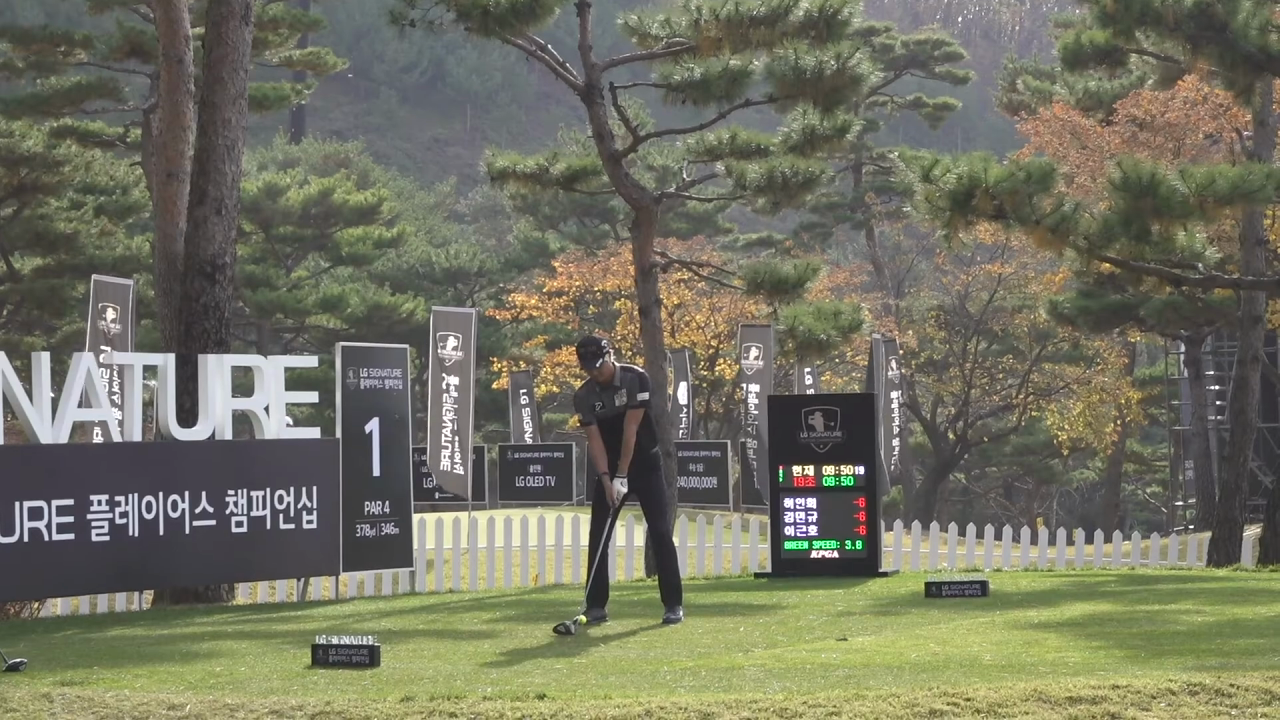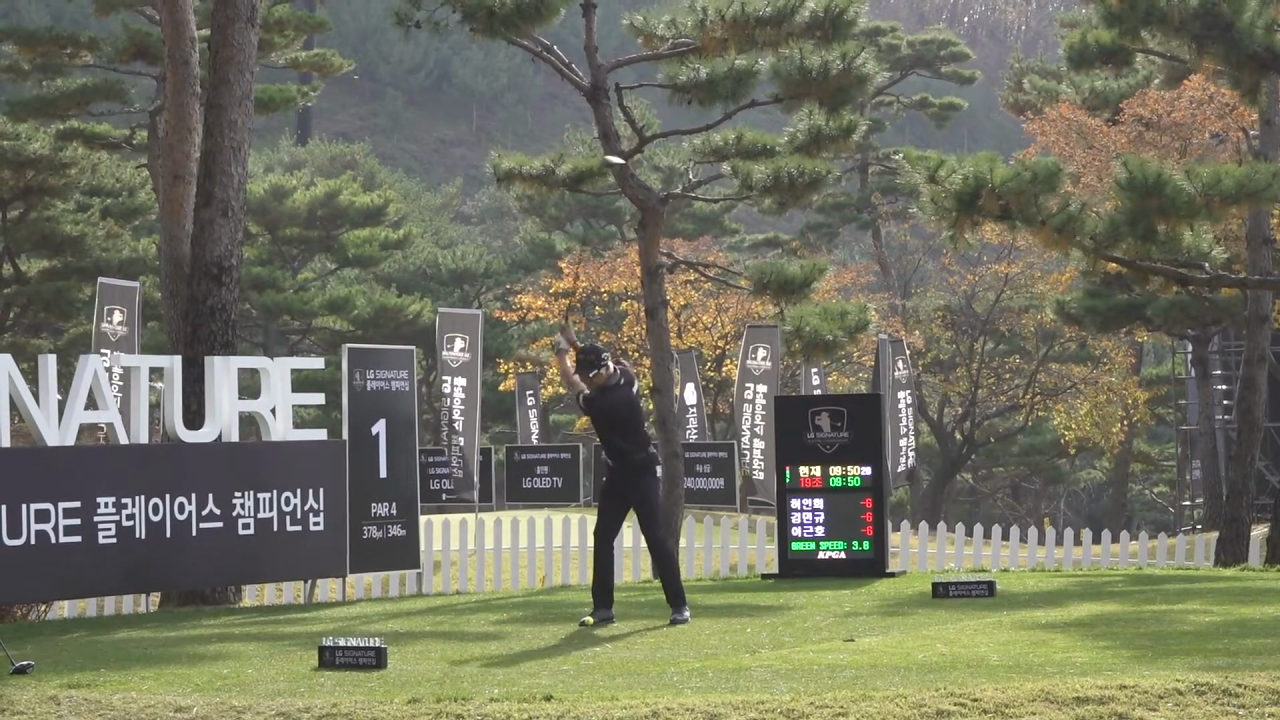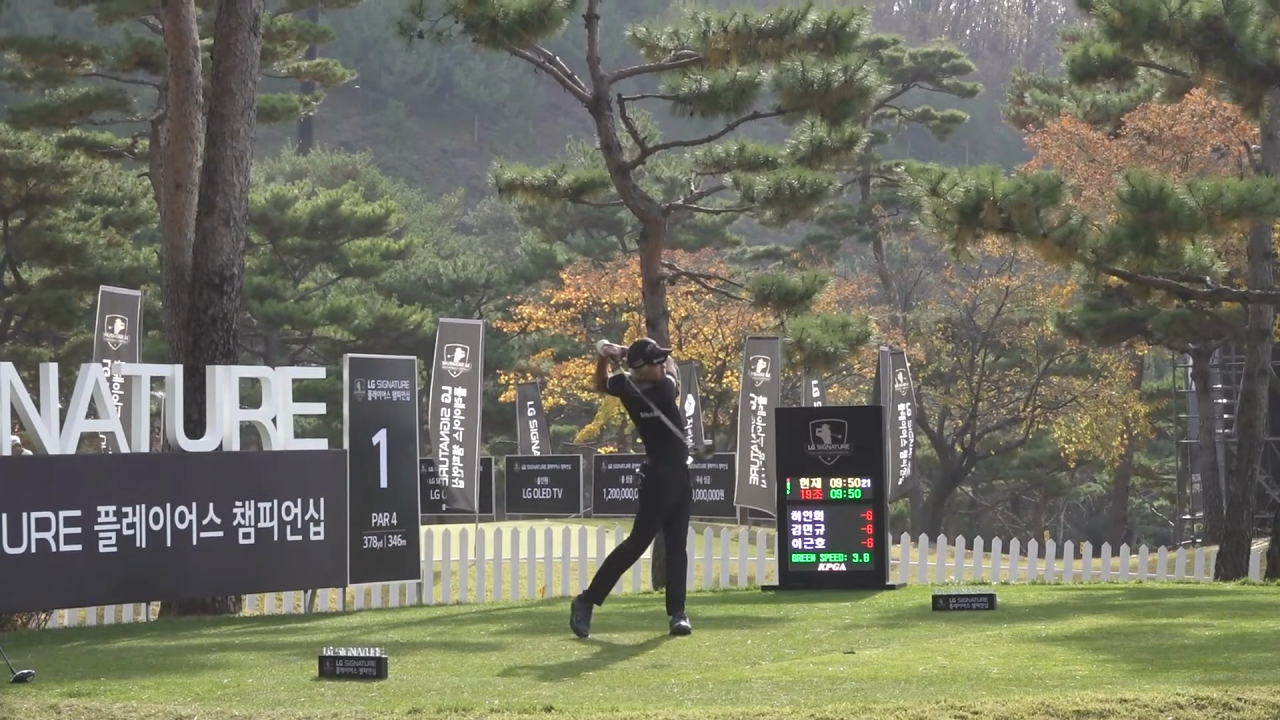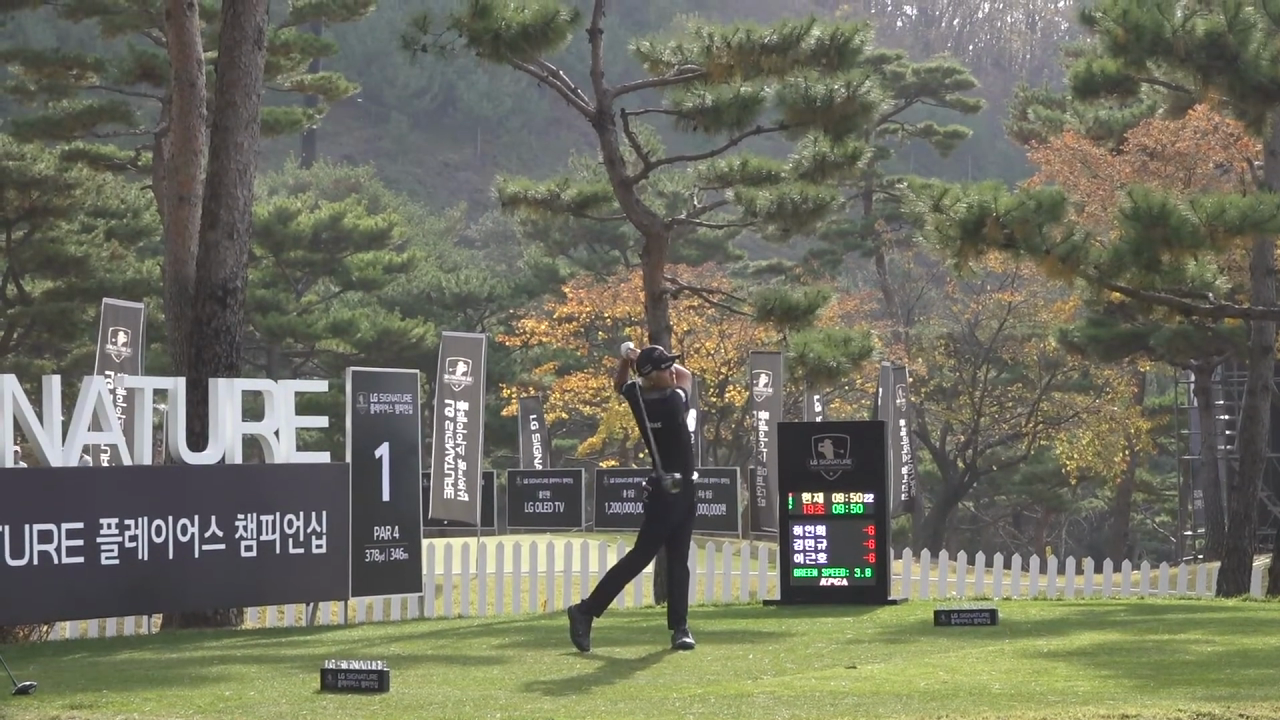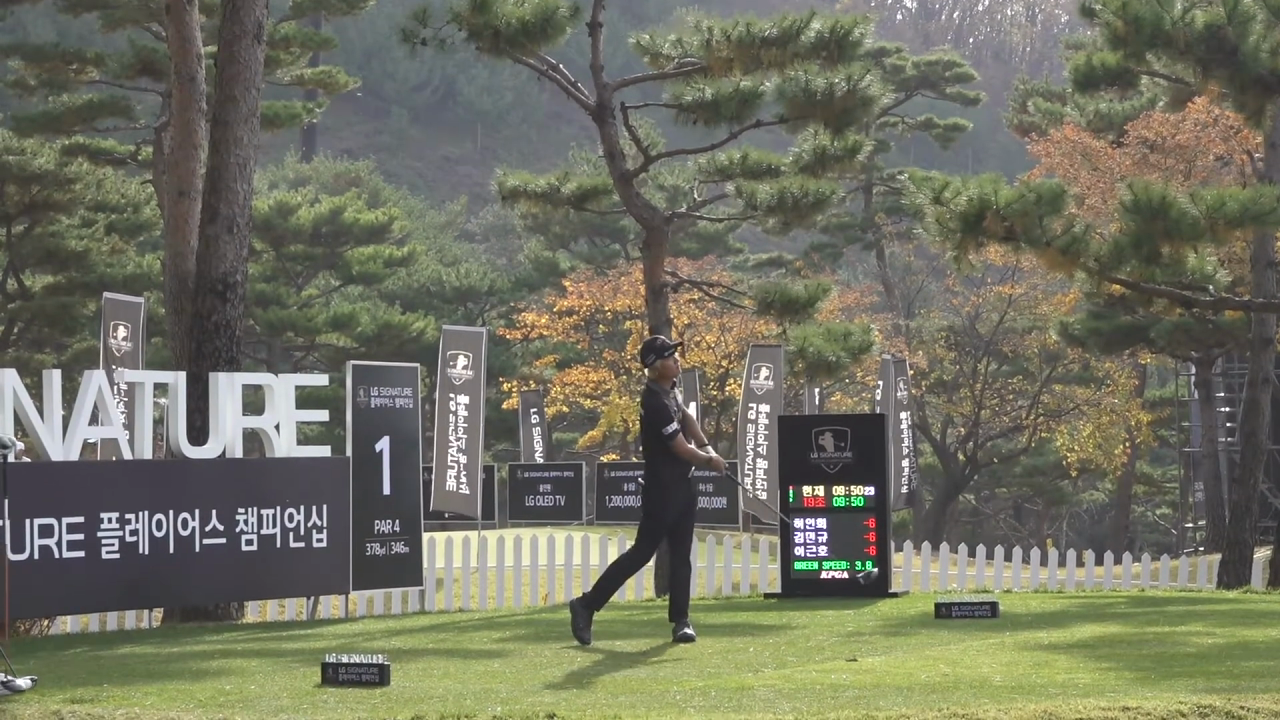
dt=1s
person 1, frame 1
left shoulder: (636, 379)
right shoulder: (584, 396)
left elbow: (630, 429)
right elbow: (595, 440)
left wrist: (623, 475)
right wrist: (606, 479)
left hip: (645, 464)
right hip: (609, 468)
left knee: (661, 533)
right knee: (598, 536)
left ankle: (673, 604)
right ankle: (596, 606)
person 1, frame 2
left shoulder: (601, 401)
right shoulder: (624, 373)
left elbow: (572, 383)
left wrist: (562, 351)
right wrist: (572, 346)
left hip: (640, 471)
right hip: (619, 470)
left knee: (654, 536)
right knee: (603, 537)
left ankle: (679, 605)
right ankle: (603, 607)
person 1, frame 3
left shoulder: (624, 385)
right shoulder: (664, 390)
left elbow: (599, 385)
right elbow: (671, 366)
left wrist: (604, 356)
right wrist: (622, 352)
left hip: (677, 473)
right hip: (660, 476)
left knee: (677, 545)
right knee: (637, 542)
left ankle: (677, 612)
right ankle: (587, 600)
person 1, frame 4
left shoulder: (636, 395)
right shoulder: (671, 403)
left elbow: (619, 385)
right elbow: (688, 376)
left wrist: (628, 359)
right wrist: (641, 359)
left hip: (679, 488)
right hip: (670, 491)
left knee: (678, 560)
right knee: (641, 555)
left ankle: (679, 627)
right ankle: (585, 611)
person 1, frame 5
left shoulder: (669, 386)
right shoulder: (656, 402)
left elbow: (686, 416)
right elbow: (682, 450)
left wrist: (707, 447)
right wrist: (709, 460)
left hip: (682, 482)
right hip: (662, 485)
left knee: (681, 554)
right knee: (641, 552)
left ankle: (680, 620)
right ankle: (587, 605)
